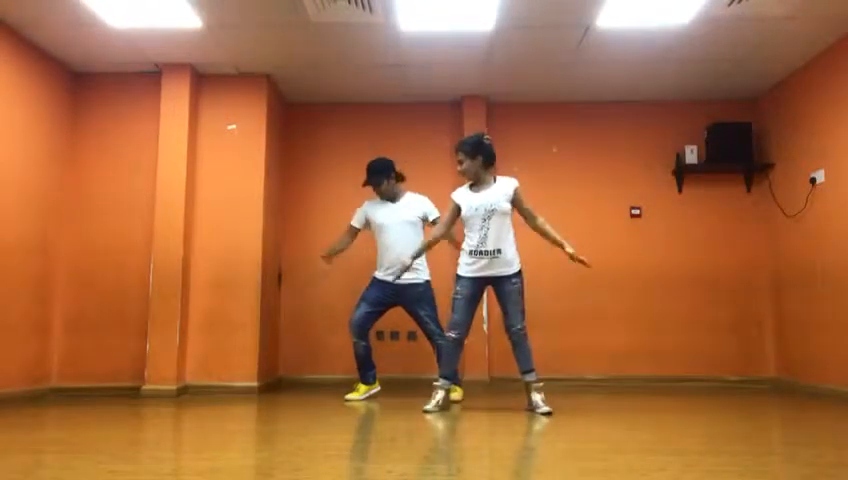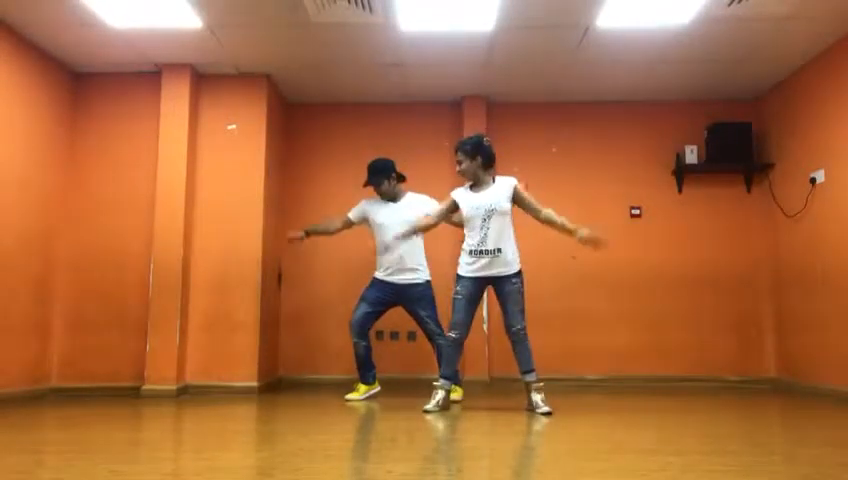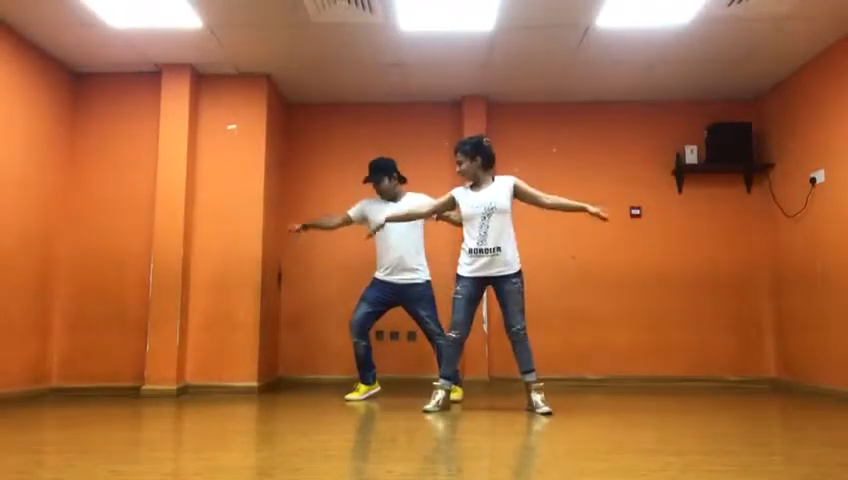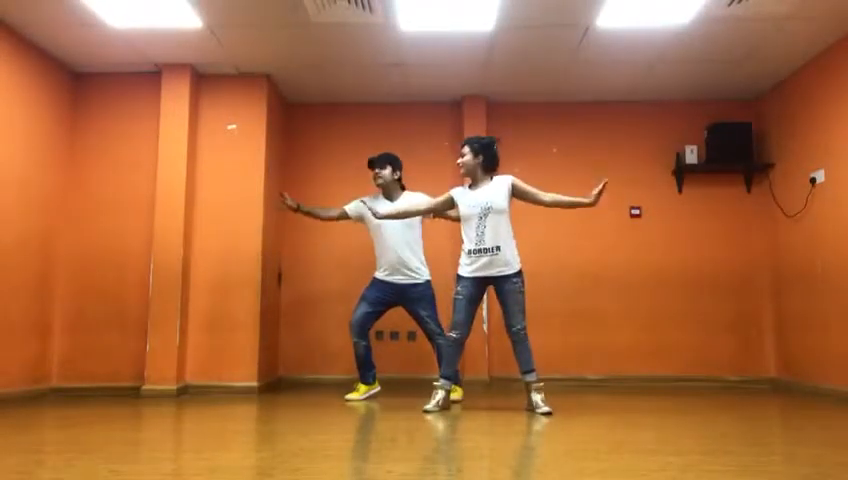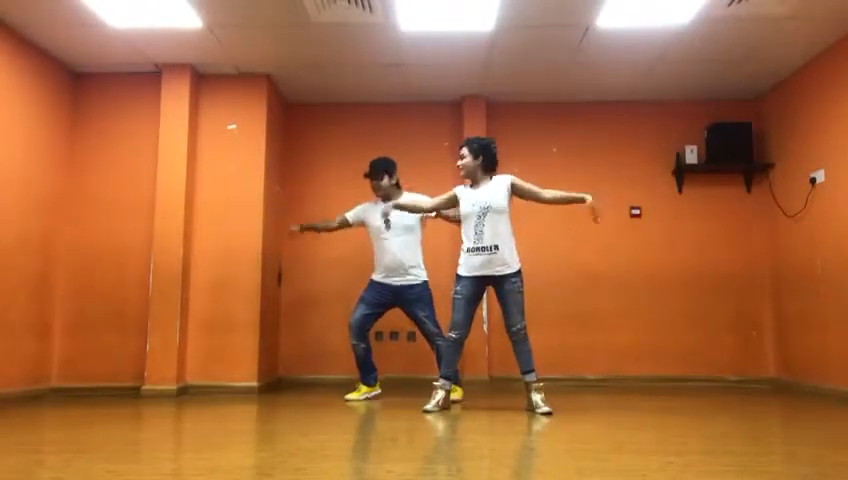
dt=0.2s
person 1, frame 1
left shoulder: (509, 186)
right shoulder: (460, 195)
left elbow: (534, 220)
right elbow: (441, 230)
left wrist: (564, 246)
right wrist: (413, 257)
left hip: (506, 271)
right hip: (469, 272)
left knee: (517, 330)
right knee: (455, 332)
left ankle: (534, 392)
right ankle: (441, 392)
person 1, frame 2
left shoulder: (507, 186)
right shoulder: (459, 195)
left elbow: (540, 213)
right elbow: (431, 220)
left wrist: (576, 231)
right wrist: (398, 237)
left hip: (506, 270)
right hip: (469, 272)
left knee: (517, 331)
right knee: (456, 332)
left ankle: (534, 392)
right ankle: (442, 391)
person 1, frame 3
left shoulder: (508, 184)
right shoulder: (459, 194)
left elbow: (547, 200)
right elbow: (425, 210)
left wrist: (586, 208)
right wrist: (385, 219)
left hip: (507, 270)
right hip: (470, 272)
left knee: (517, 330)
right knee: (456, 332)
left ankle: (534, 392)
right ankle: (441, 391)
person 1, frame 4
left shoulder: (505, 184)
right shoulder: (457, 194)
left elbow: (544, 198)
right elbow: (422, 208)
left wrist: (586, 201)
right wrist: (382, 213)
left hip: (507, 270)
right hip: (470, 272)
left knee: (517, 330)
right knee: (456, 333)
left ankle: (534, 392)
right ankle: (442, 391)
person 1, frame 5
left shoulder: (505, 183)
right shoulder: (459, 193)
left elbow: (544, 196)
right elbow: (429, 206)
left wrist: (582, 197)
right wrist: (396, 204)
left hip: (506, 270)
right hip: (469, 271)
left knee: (517, 330)
right knee: (457, 332)
left ankle: (534, 391)
right ankle: (440, 391)
person 2, frame 1
left shoulder: (419, 202)
right shoulder: (369, 207)
right elbow: (349, 235)
right wrist: (329, 255)
left hip: (416, 282)
right hip: (382, 281)
left knee: (435, 333)
right knee: (358, 325)
left ankle: (453, 384)
right ankle: (368, 382)
person 2, frame 2
left shoulder: (421, 202)
right shoulder: (368, 206)
left elbow: (452, 218)
right elbow: (338, 224)
right wrist: (307, 232)
left hip: (416, 282)
right hip: (383, 281)
left knee: (435, 333)
right knee: (358, 324)
left ankle: (453, 384)
right ankle: (368, 382)
person 2, frame 3
left shoulder: (420, 201)
right shoulder: (368, 206)
left elbow: (453, 217)
right elbow: (336, 221)
right wrist: (305, 225)
left hip: (416, 282)
right hip: (383, 281)
left knee: (435, 333)
right knee: (358, 324)
left ankle: (453, 384)
right ankle: (368, 382)
person 2, frame 4
left shoulder: (417, 200)
right shoulder: (366, 204)
left elbow: (450, 213)
right elbow: (332, 214)
right wrist: (298, 207)
left hip: (417, 283)
right hip: (383, 281)
left knee: (435, 333)
right knee: (358, 325)
left ankle: (453, 384)
right ankle: (368, 382)
person 2, frame 5
left shoulder: (417, 201)
right shoulder: (367, 209)
left elbow: (450, 215)
right elbow: (335, 223)
right wrist: (304, 227)
left hip: (414, 284)
right hip: (381, 283)
left knee: (434, 334)
right knee: (357, 326)
left ankle: (453, 384)
right ankle: (369, 383)
